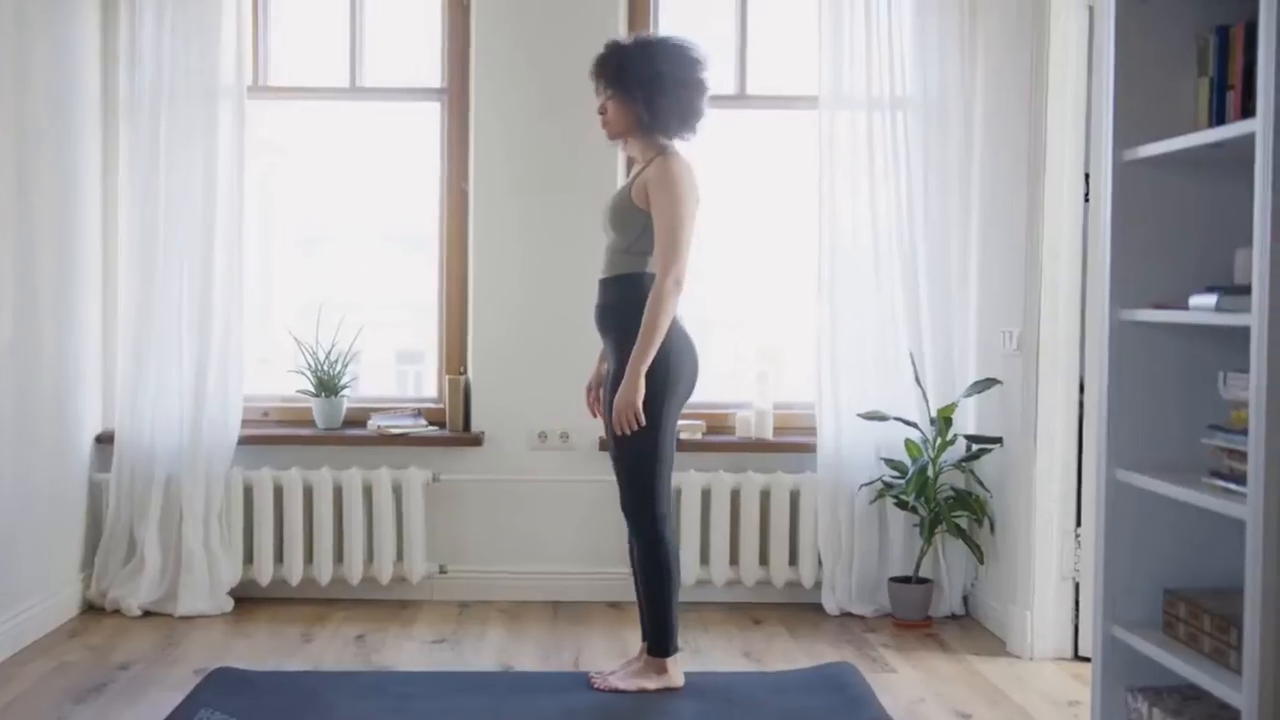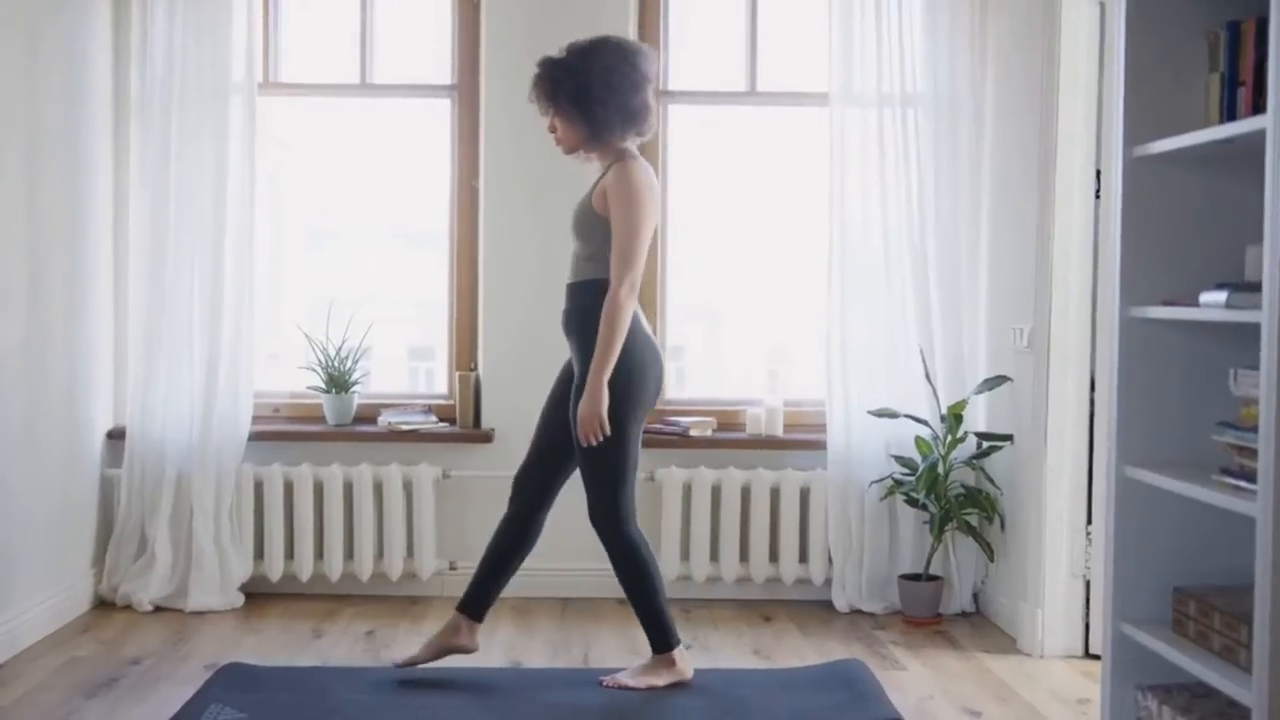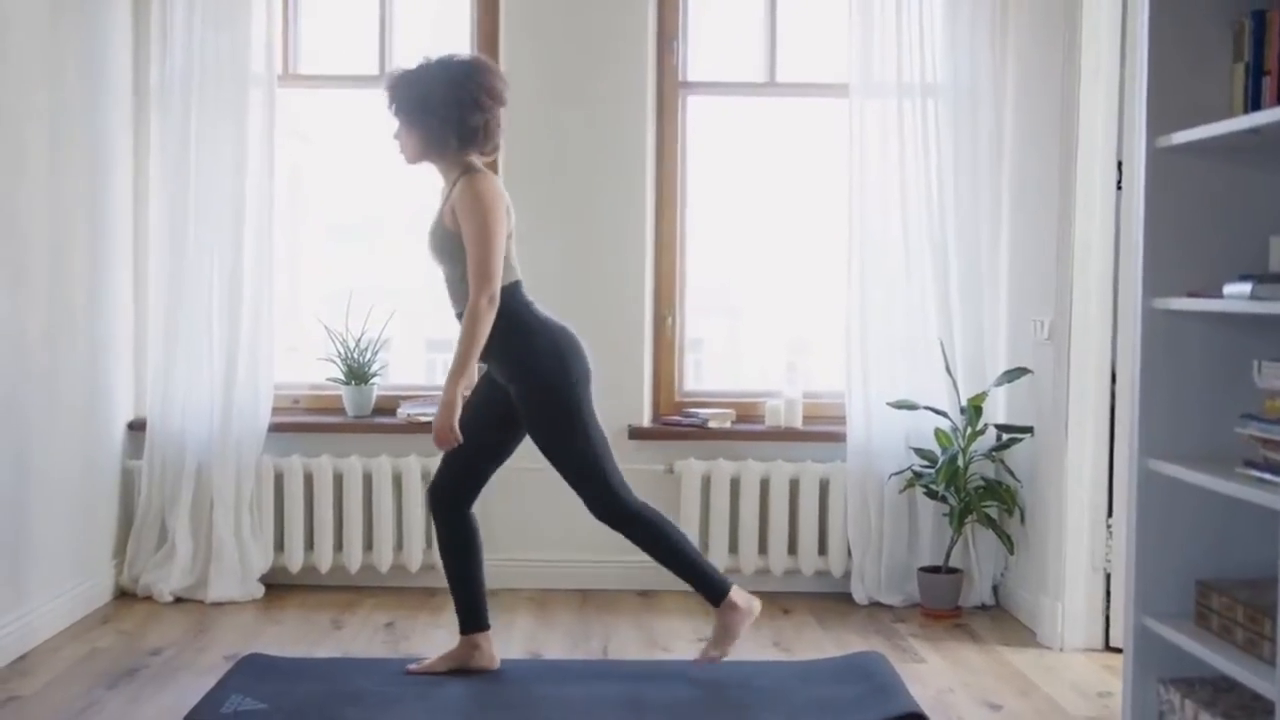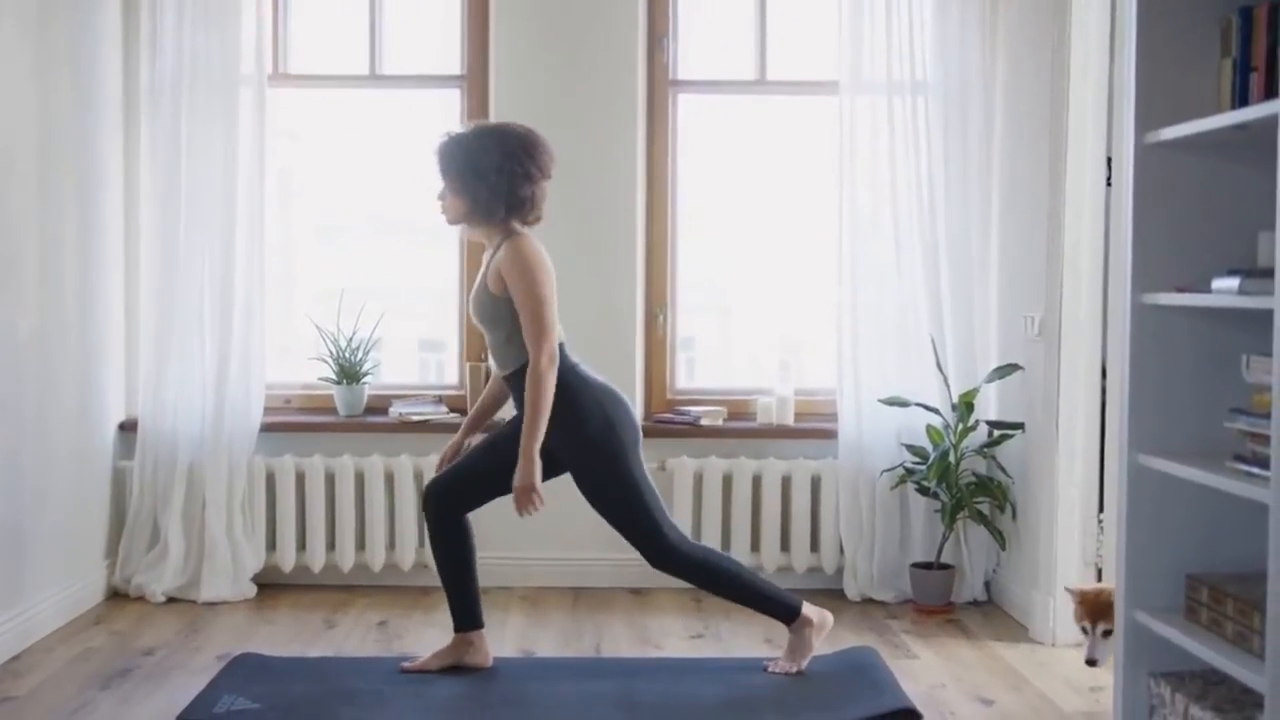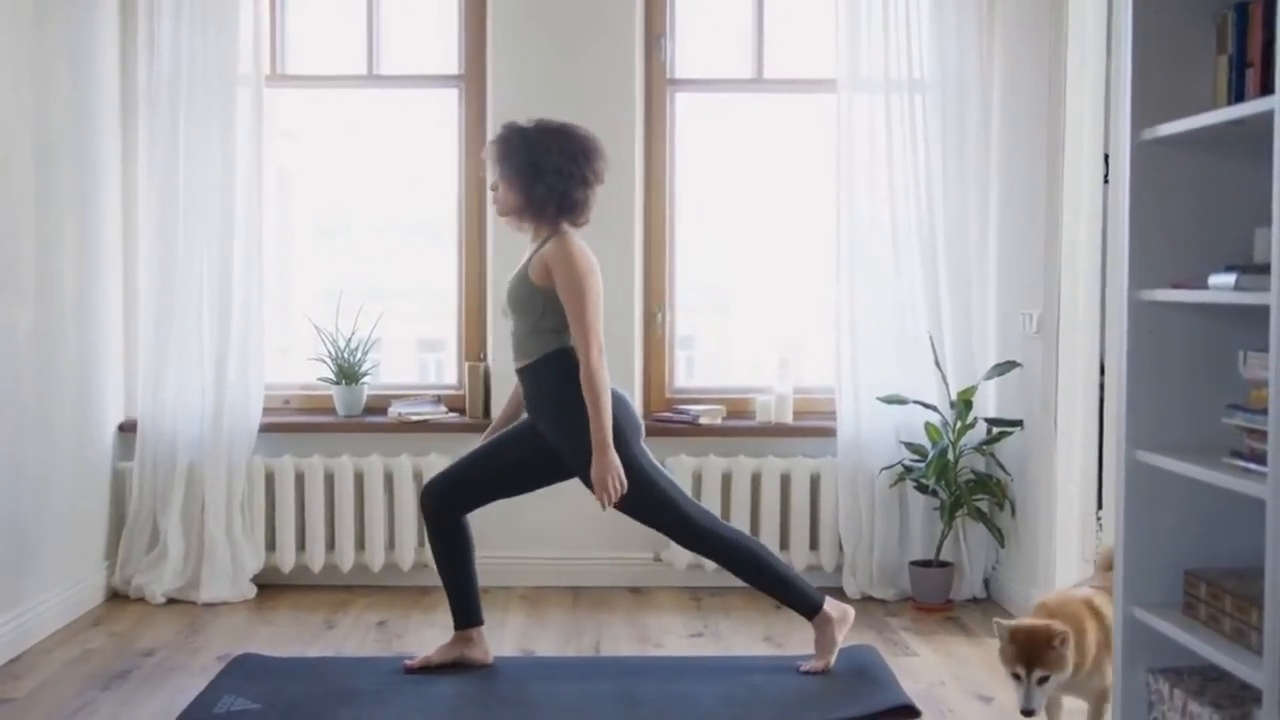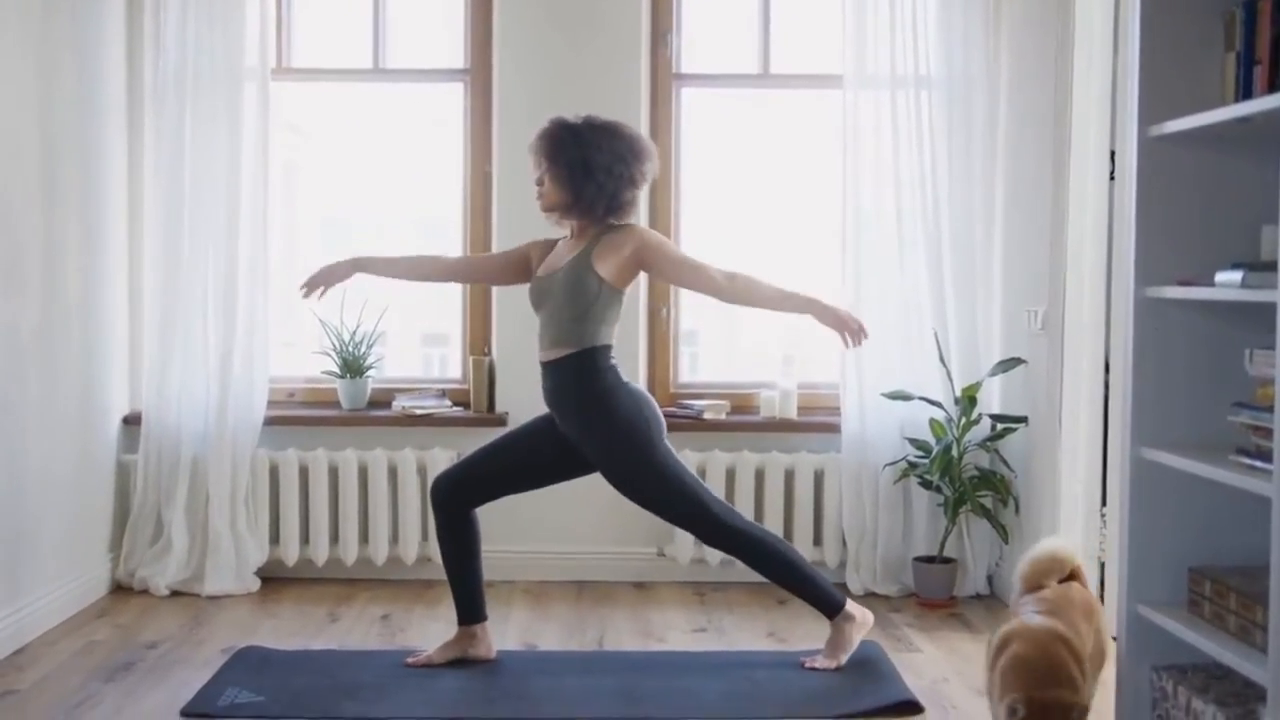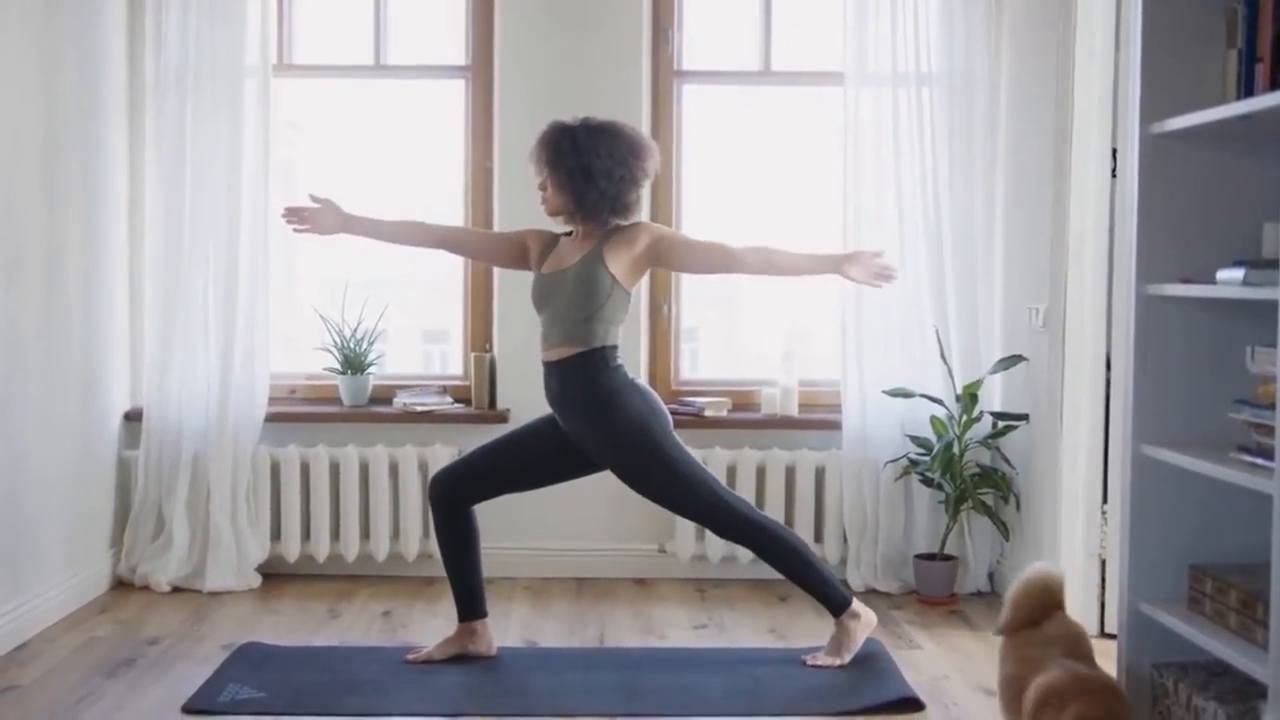
dt=0.7s
person 1, frame 1
left shoulder: (669, 169)
right shoulder: (643, 169)
left elbow: (669, 279)
left wrist: (635, 372)
right wrist: (605, 364)
left hip: (653, 357)
right hip: (633, 352)
left knee: (646, 510)
right knee: (639, 509)
left ankle: (663, 661)
right ankle: (651, 648)
person 1, frame 2
left shoulder: (630, 175)
right shoulder: (611, 174)
left elbow: (625, 284)
left wrist: (600, 383)
left hip: (615, 361)
right hip: (591, 356)
left knee: (611, 514)
right knee: (528, 493)
left ankle: (669, 657)
right ankle: (463, 625)
person 1, frame 3
left shoulder: (476, 189)
right shoulder: (460, 188)
left elbow: (485, 299)
left wrist: (451, 395)
right wrist: (465, 383)
left hip: (539, 362)
right hip: (512, 365)
left knee: (608, 498)
right knee: (447, 496)
left ankle: (728, 602)
right ankle: (475, 644)
person 1, frame 4
left shoulder: (520, 253)
right shoulder: (498, 253)
left elbow: (544, 358)
right elbow: (512, 363)
left wrist: (529, 460)
right wrist: (465, 435)
left hip: (587, 419)
right hip: (557, 417)
left knee: (663, 548)
right knee: (442, 498)
left ankle: (804, 619)
right ankle: (468, 641)
person 1, frame 5
left shoulder: (565, 251)
right shoulder: (541, 253)
left elbow: (591, 354)
left wrist: (605, 450)
right wrist: (493, 434)
left hip: (584, 419)
right hip: (552, 423)
left knee: (694, 528)
right knee: (440, 497)
left ankle: (825, 613)
right ankle: (469, 639)
person 1, frame 6
left shoulder: (626, 243)
right shoulder: (545, 253)
left elbow: (720, 281)
right elbow: (452, 269)
left wrist: (814, 306)
right wrist: (358, 264)
left hip: (611, 412)
right hip: (570, 419)
left knee: (715, 523)
right knee: (451, 491)
left ankle: (846, 614)
right ankle: (473, 634)
person 1, frame 7
left shoulder: (636, 241)
right shoulder: (540, 247)
left elbow: (741, 258)
right elbow: (442, 236)
left wrist: (838, 263)
right wrist: (348, 223)
left hip: (617, 412)
right hip: (572, 420)
left knee: (728, 515)
right knee: (450, 488)
left ankle: (850, 613)
right ankle: (473, 631)
